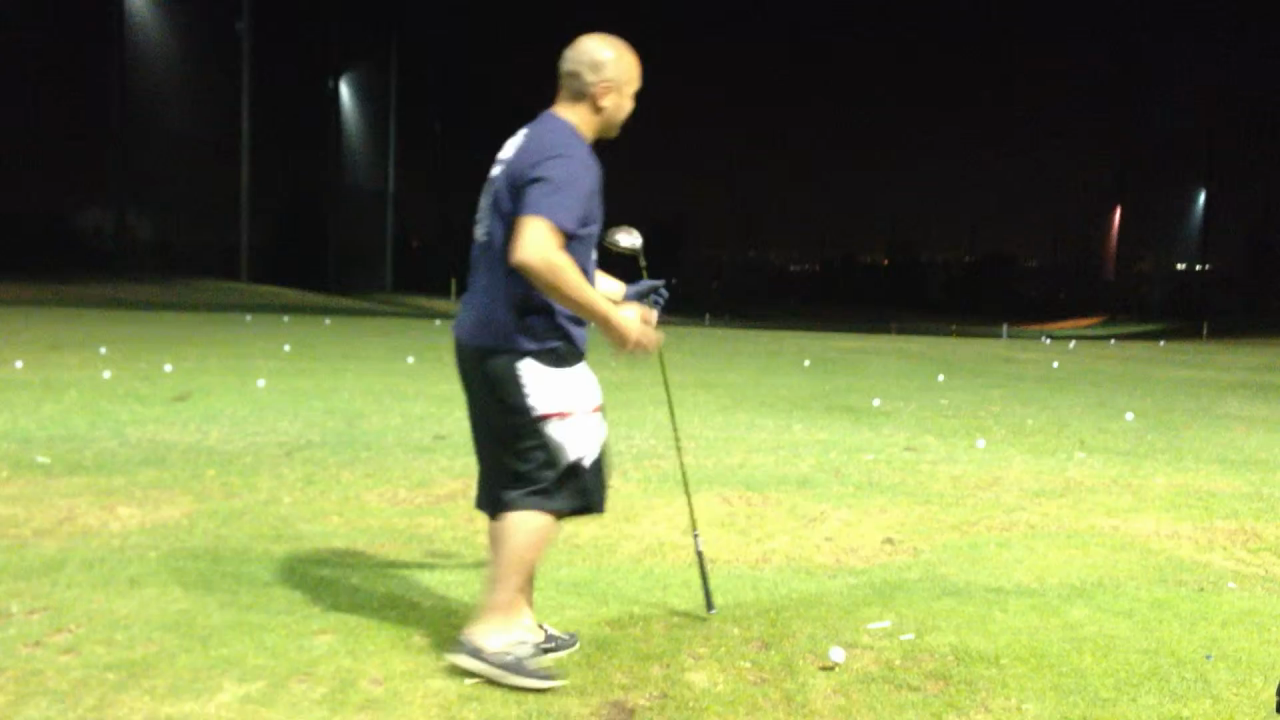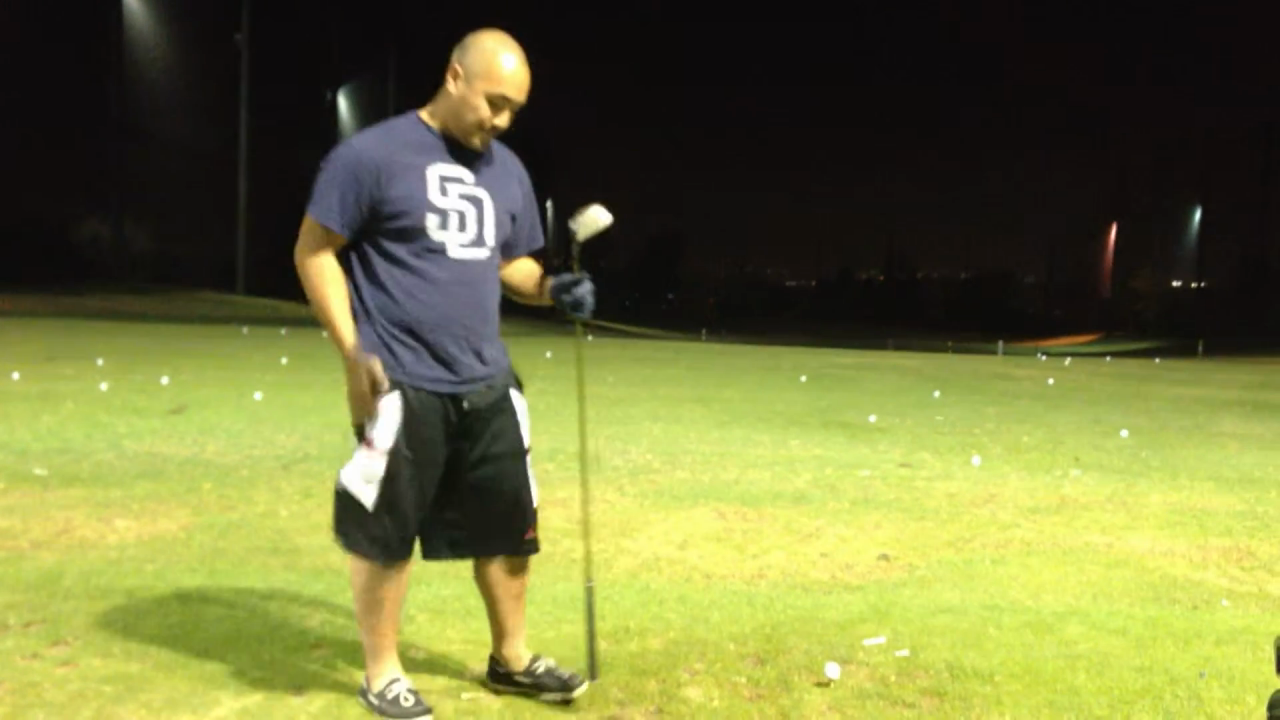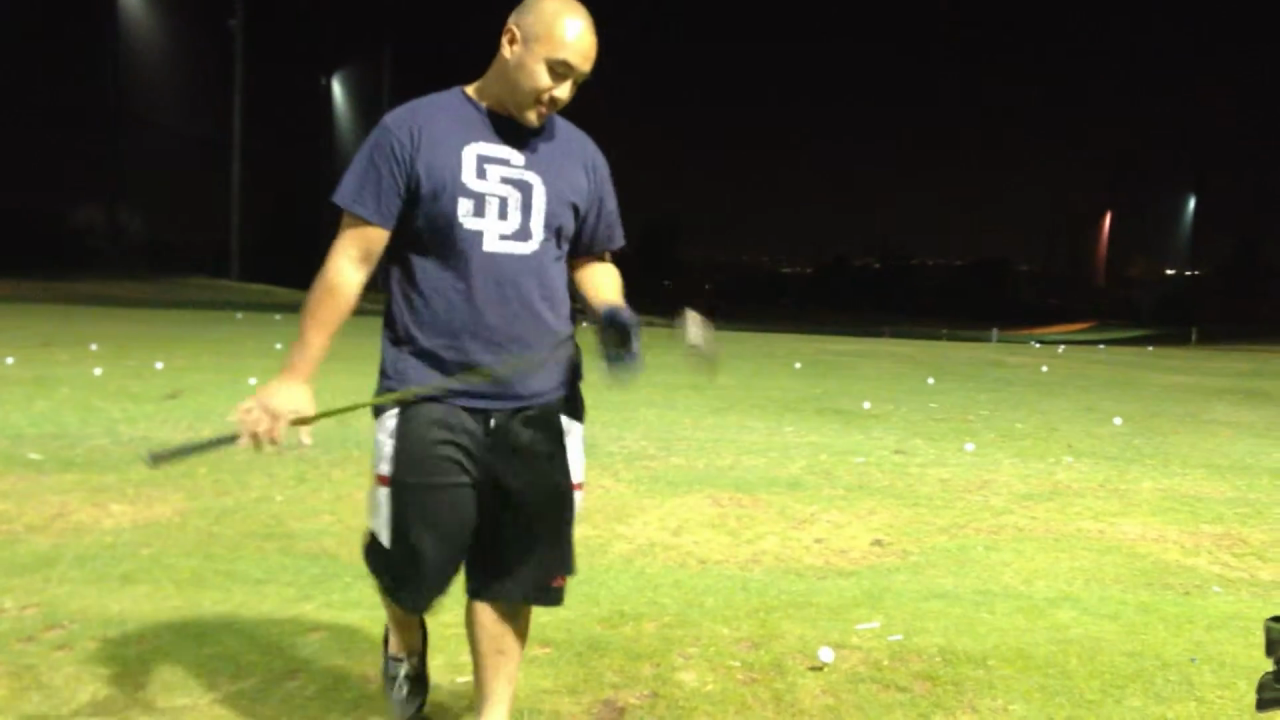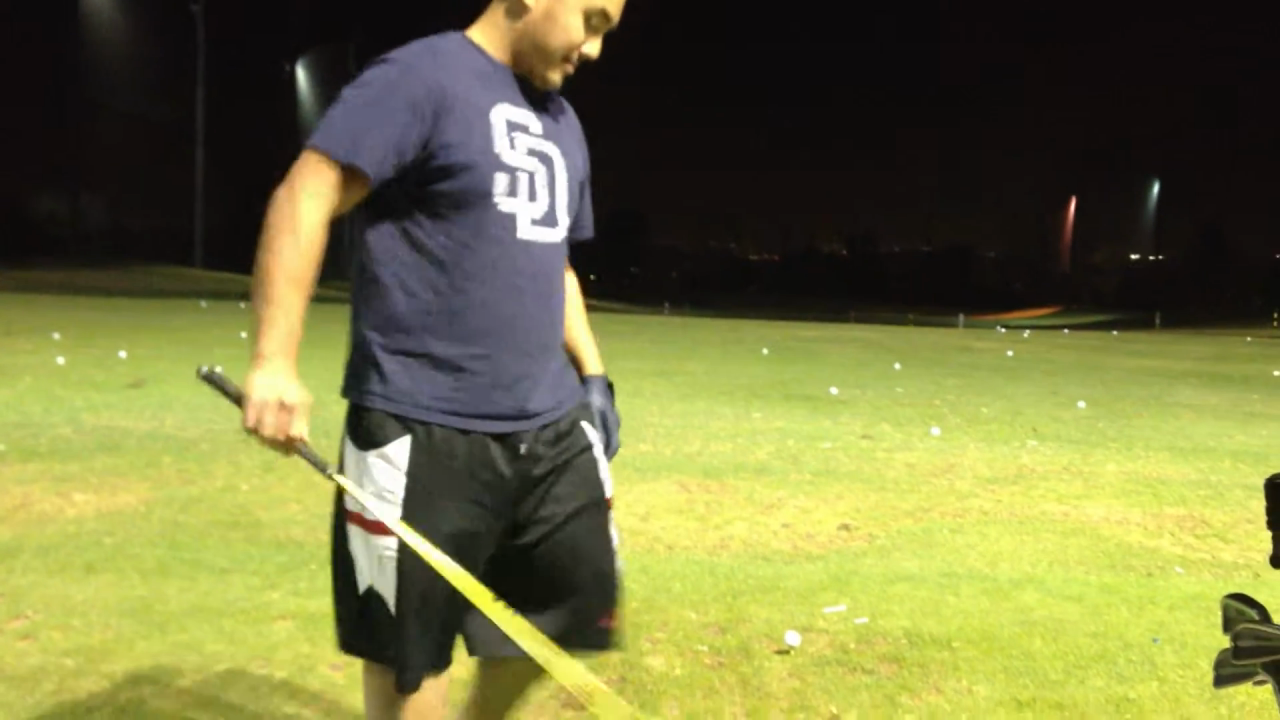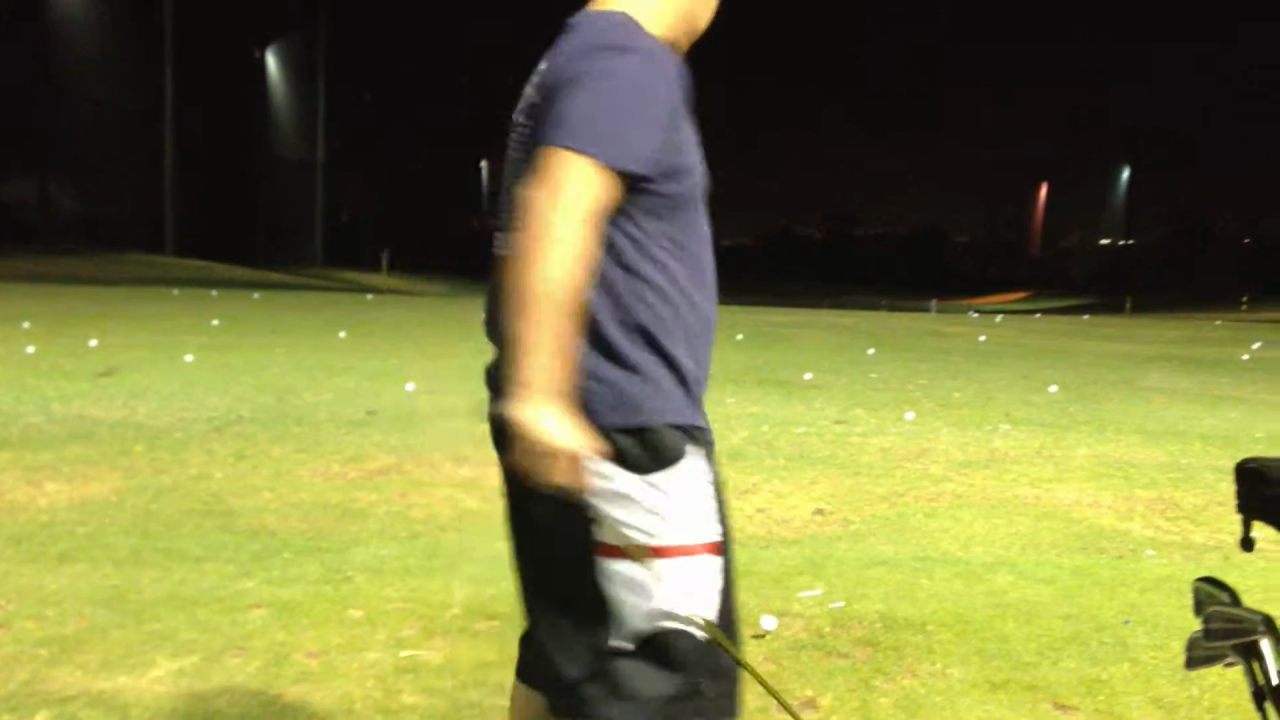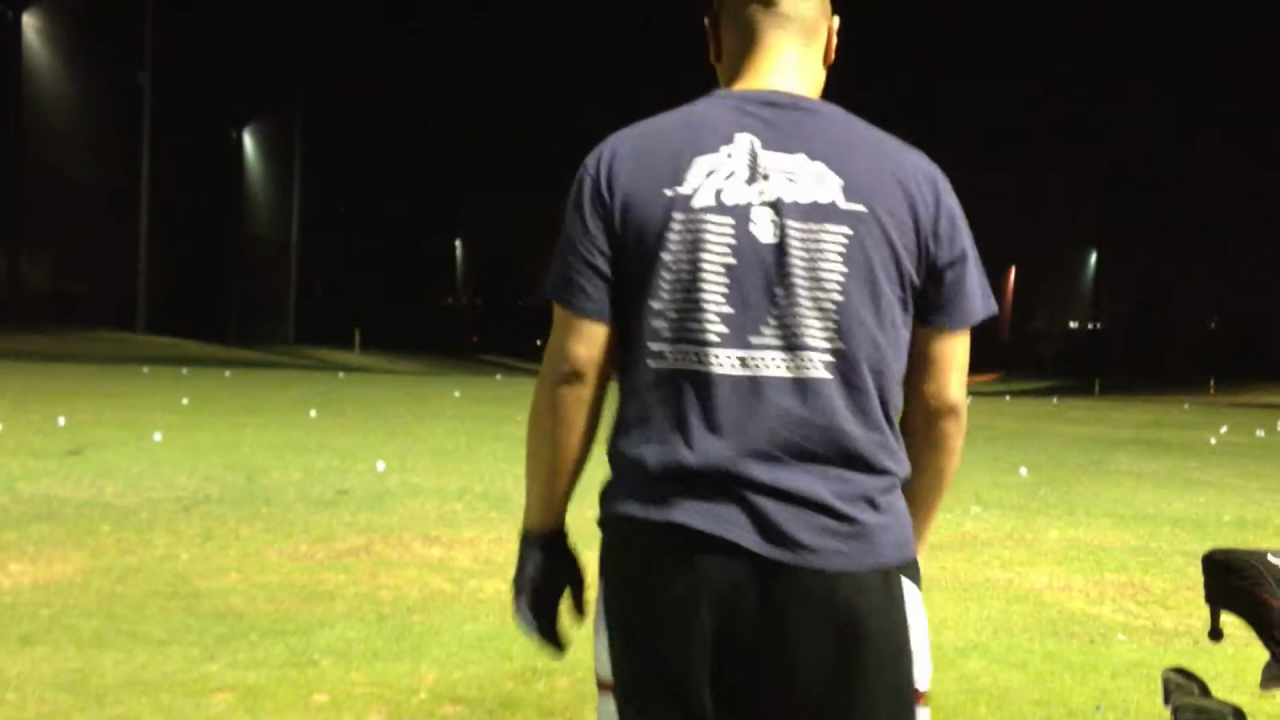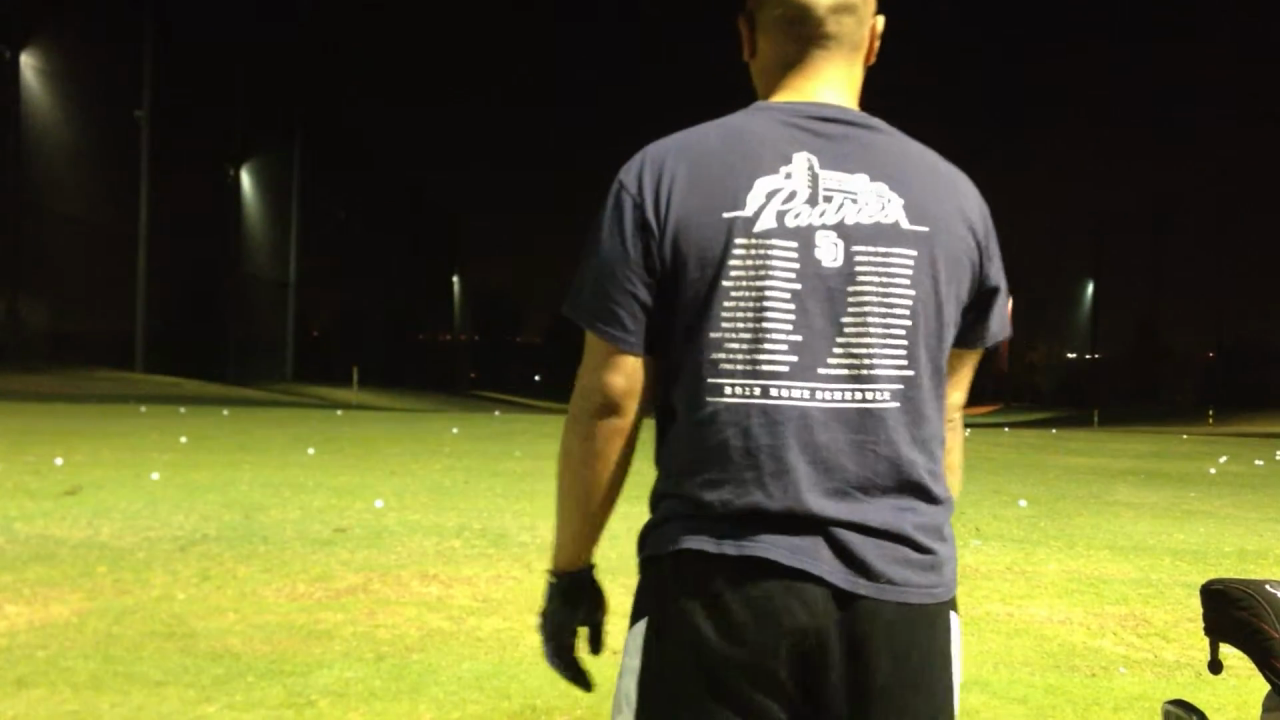
dt=0.7s
person 1, frame 1
left shoulder: (533, 142)
right shoulder: (568, 157)
right elbow: (531, 254)
left wrist: (622, 290)
right wrist: (612, 317)
left hip: (487, 343)
right hip: (529, 348)
left knee: (526, 484)
right knee: (550, 483)
left ankle: (515, 622)
right ankle: (490, 630)
person 1, frame 2
left shoulder: (507, 169)
right shoulder: (373, 154)
right elbow: (314, 251)
left wrist: (550, 288)
right wrist: (351, 349)
left hip: (485, 383)
right hip: (397, 385)
left knee: (506, 524)
right knee: (384, 532)
left ankle: (512, 657)
person 1, frame 3
left shoulder: (581, 156)
right shoulder: (413, 131)
left elbow: (591, 261)
right elbow: (351, 258)
left wrist: (612, 313)
right wrist: (296, 376)
left hip: (540, 404)
right hip: (430, 396)
left knee: (512, 574)
right knee: (416, 562)
right ankle: (405, 643)
person 1, frame 4
left shoulder: (562, 121)
right shoulder: (423, 80)
right elbow: (304, 200)
left wrist: (592, 370)
right wrist: (275, 361)
left hip: (547, 423)
right hip: (423, 425)
left knee: (569, 605)
right knee: (410, 639)
person 1, frame 5
left shoulder: (580, 62)
right shoulder: (628, 61)
right elbow: (557, 213)
right wrist: (537, 395)
left hip: (601, 427)
right hip: (614, 431)
person 1, frame 6
left shoulder: (624, 162)
right shoulder: (913, 181)
left elbow: (574, 369)
right elbow: (942, 402)
left wrist: (543, 531)
right wrist: (908, 541)
left hip: (665, 550)
right hip: (846, 561)
person 1, frame 7
left shoulder: (665, 174)
right shoulder: (953, 197)
left elbow: (609, 403)
right elbow: (943, 415)
left wrist: (571, 571)
left hip: (714, 587)
right hip: (898, 593)
